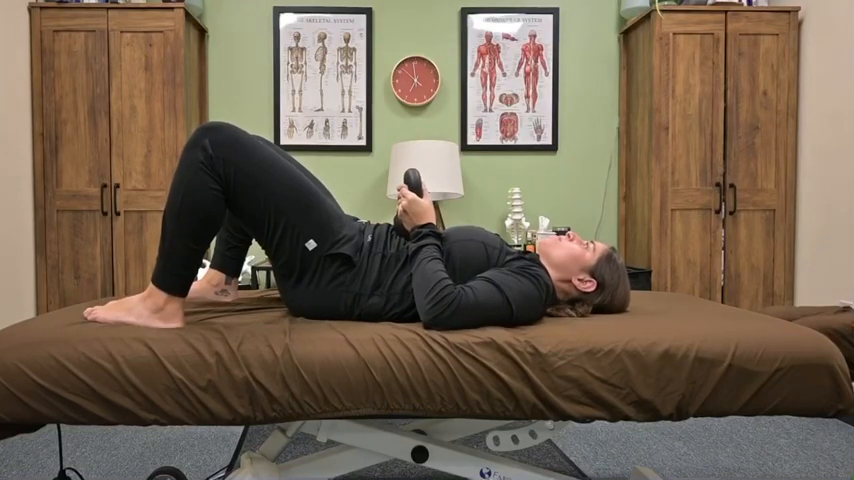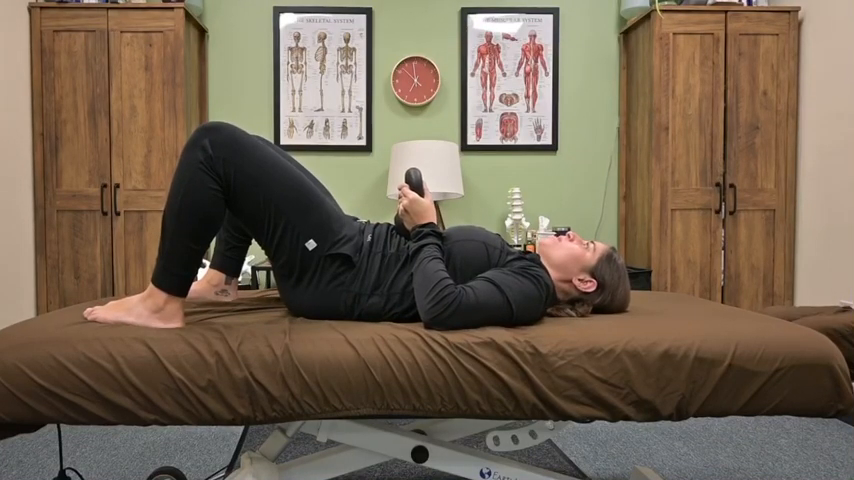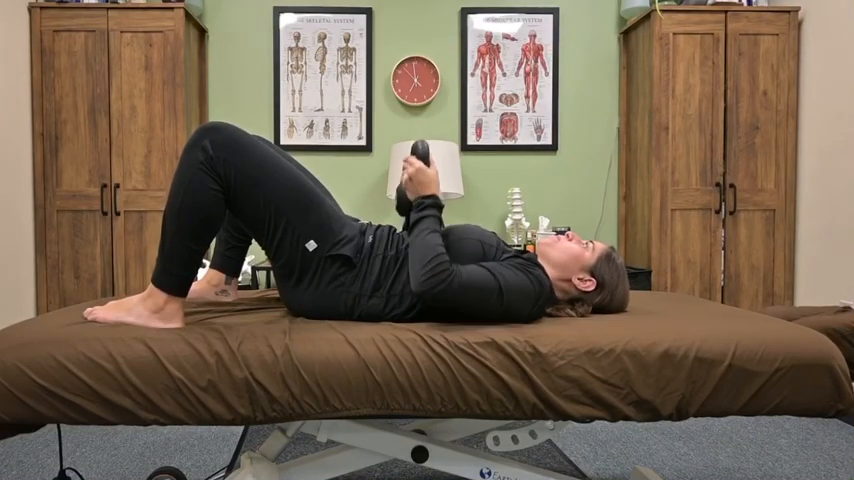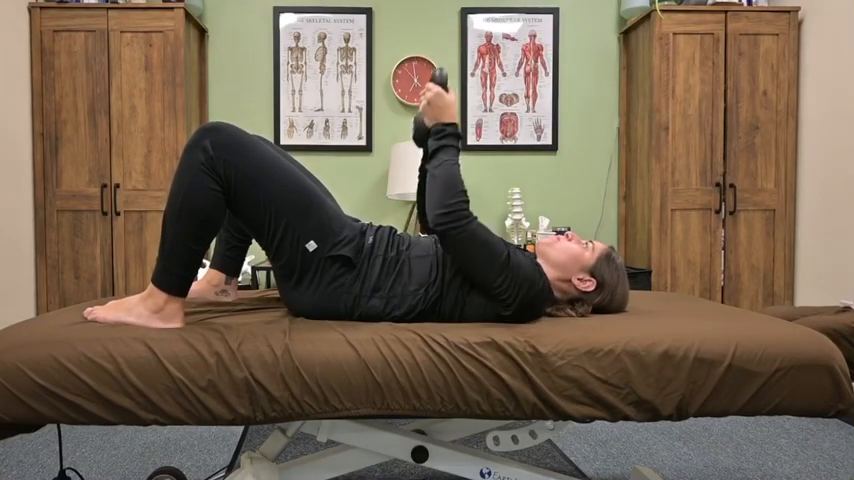
dt=0.4s
person 1, frame 1
left shoulder: (528, 290)
right shoulder: (520, 267)
left elbow: (440, 307)
left wrist: (423, 230)
right wrist: (421, 225)
left hip: (334, 271)
right hip: (354, 246)
left knee: (215, 144)
right knee: (241, 150)
left ankle: (161, 303)
right ankle: (220, 280)
person 1, frame 2
left shoulder: (529, 291)
right shoulder: (521, 266)
left elbow: (441, 308)
left wrist: (425, 229)
right wrist: (425, 222)
left hip: (334, 272)
right hip: (353, 245)
left knee: (214, 144)
right knee: (239, 152)
left ankle: (162, 302)
right ankle: (220, 279)
person 1, frame 3
left shoulder: (525, 290)
right shoulder: (519, 268)
left elbow: (433, 281)
left wrist: (426, 200)
right wrist: (420, 198)
left hip: (334, 271)
right hip: (353, 248)
left knee: (215, 144)
right knee: (241, 150)
left ankle: (161, 303)
right ankle: (219, 280)
person 1, frame 4
left shoulder: (522, 288)
right shoulder: (516, 270)
left elbow: (450, 219)
right elbow: (437, 219)
left wrist: (446, 131)
right wrist: (434, 138)
left hip: (336, 272)
right hip: (352, 251)
left knee: (215, 144)
right knee: (241, 151)
left ankle: (162, 302)
right ankle: (219, 280)
